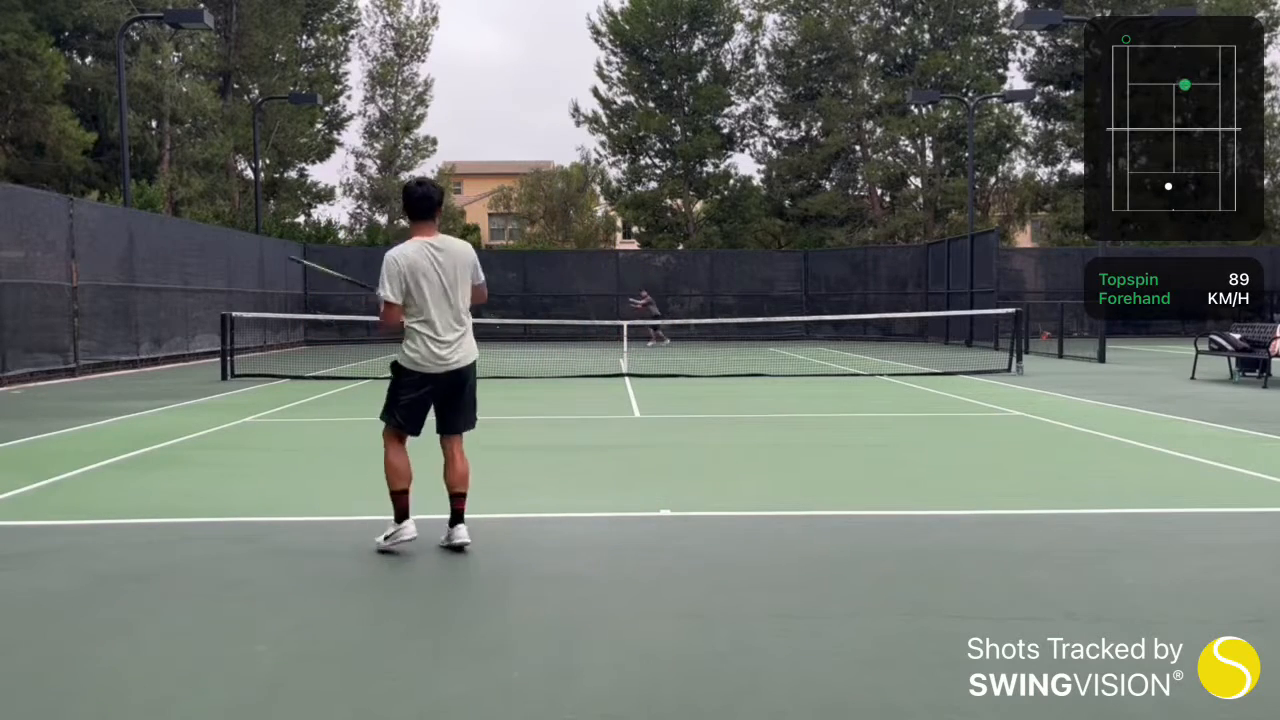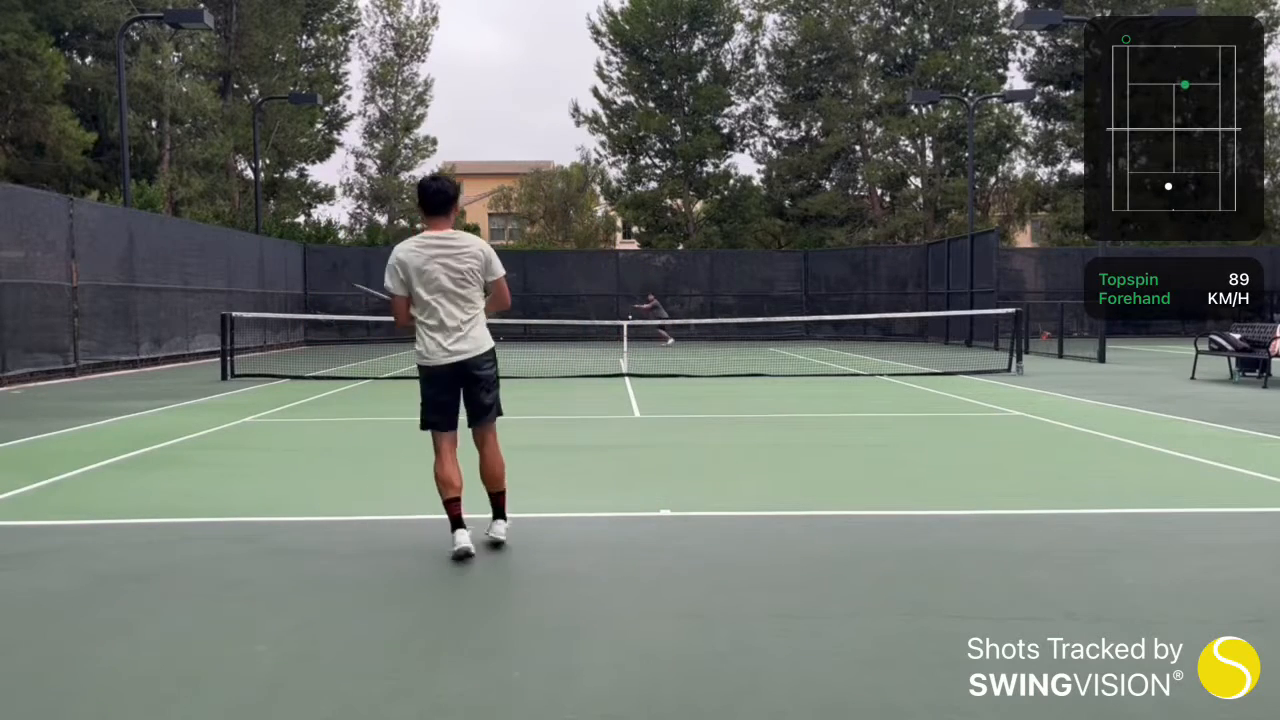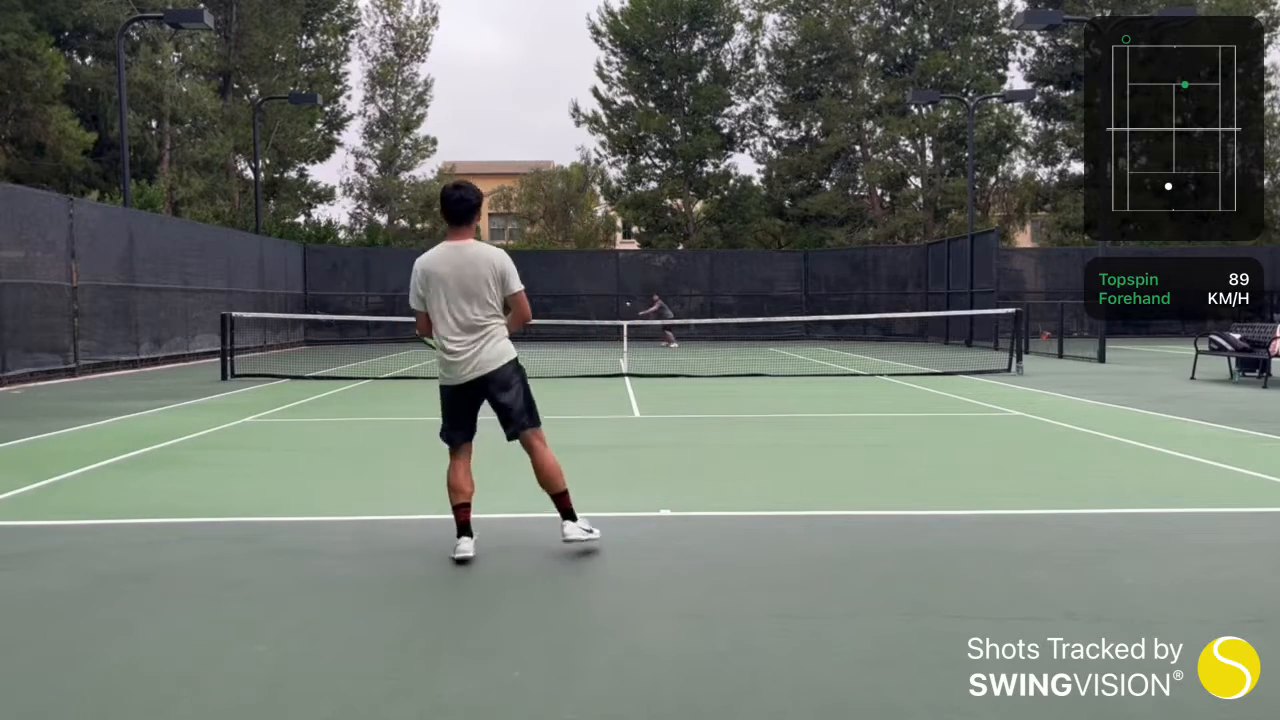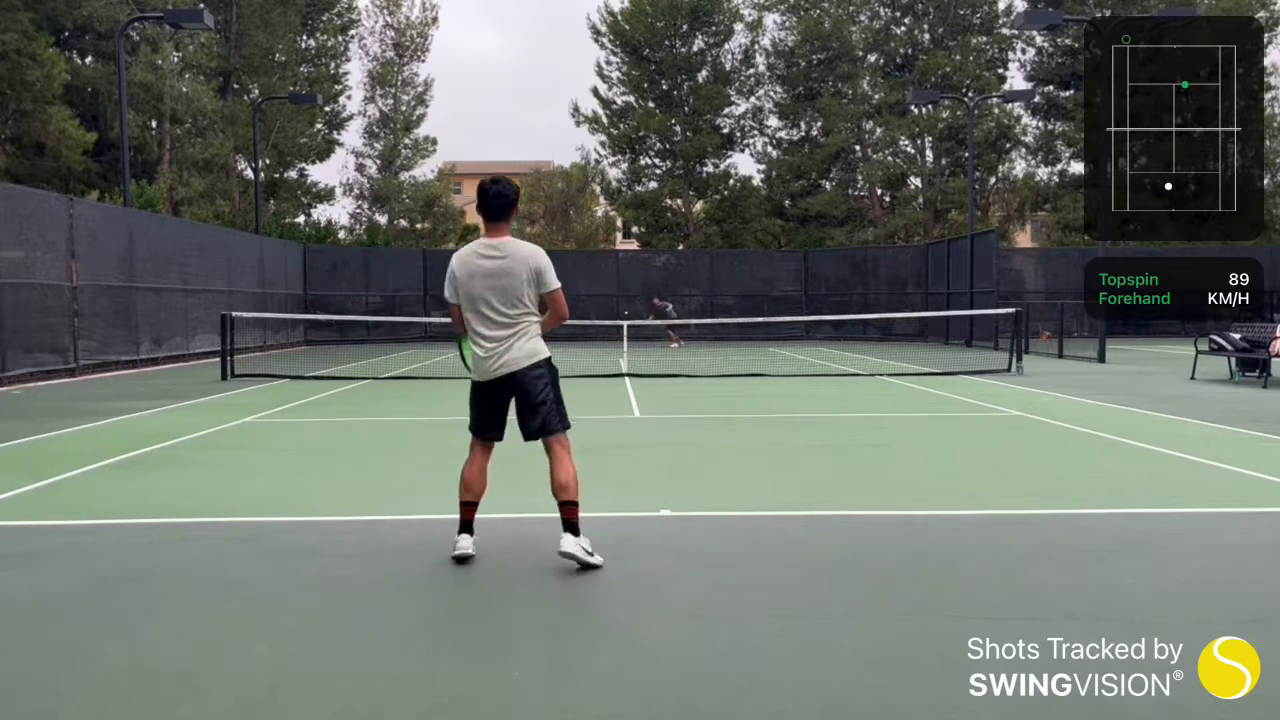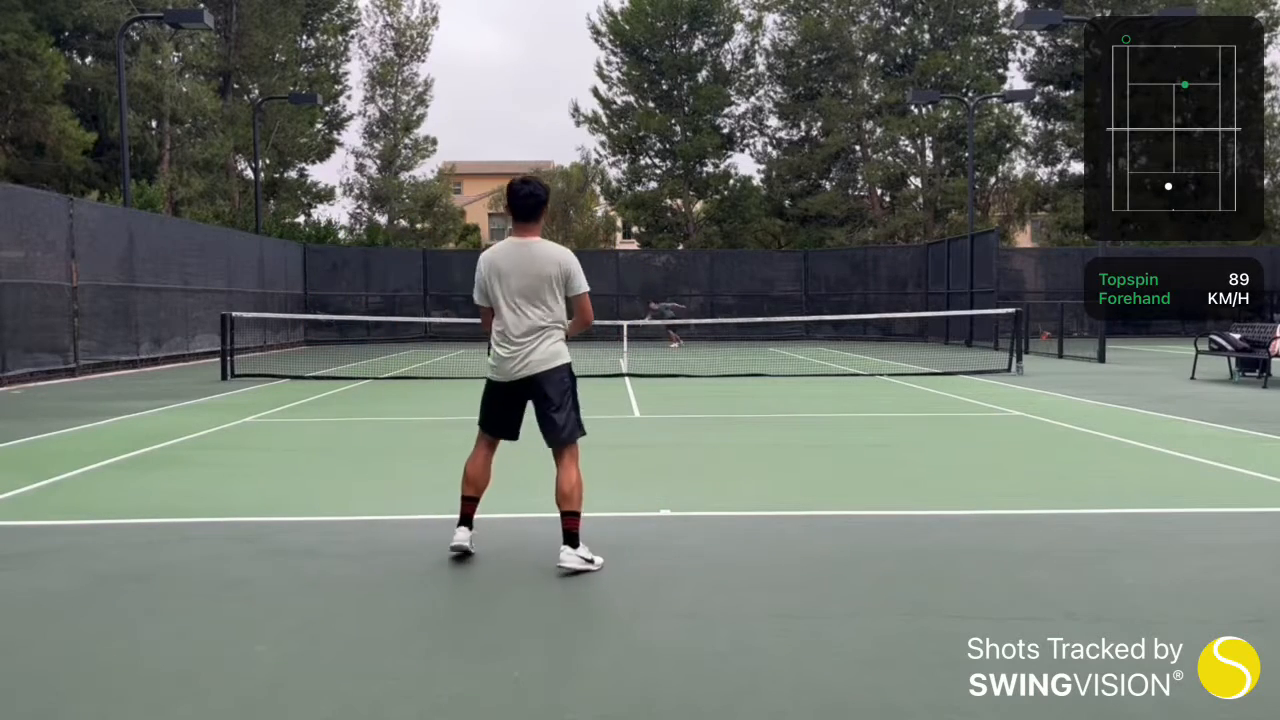
dt=0.2s
person 1, frame 1
left shoulder: (397, 257)
right shoulder: (464, 250)
left elbow: (390, 321)
right elbow: (479, 298)
left hip: (417, 365)
right hip: (462, 361)
left knee: (394, 438)
right knee: (453, 445)
left ankle: (402, 523)
right ankle: (457, 525)
person 1, frame 2
left shoulder: (403, 253)
right shoulder: (477, 246)
left elbow: (401, 315)
right elbow: (503, 301)
left hip: (433, 360)
right hip: (478, 353)
left knee: (444, 446)
right knee: (487, 438)
left ankle: (459, 531)
right ankle: (499, 520)
person 1, frame 3
left shoulder: (423, 265)
right shoulder: (495, 258)
left elbow: (424, 328)
right elbow: (522, 316)
left hip: (455, 373)
right hip: (499, 364)
left knee: (459, 455)
right knee: (535, 442)
left ankle: (463, 538)
right ankle: (570, 520)
person 1, frame 4
left shoulder: (460, 261)
right shoulder: (533, 255)
left elbow: (459, 323)
right elbow: (560, 313)
left hip: (486, 368)
right hip: (531, 362)
left knee: (479, 450)
right knee: (559, 447)
left ankle: (464, 536)
right ankle: (571, 536)
person 1, frame 5
left shoulder: (489, 259)
right shoulder: (562, 257)
left elbow: (487, 323)
right elbow: (585, 318)
left hip: (504, 369)
right hip: (551, 365)
left knee: (485, 444)
right knee: (567, 455)
left ankle: (464, 529)
right ankle: (571, 547)
